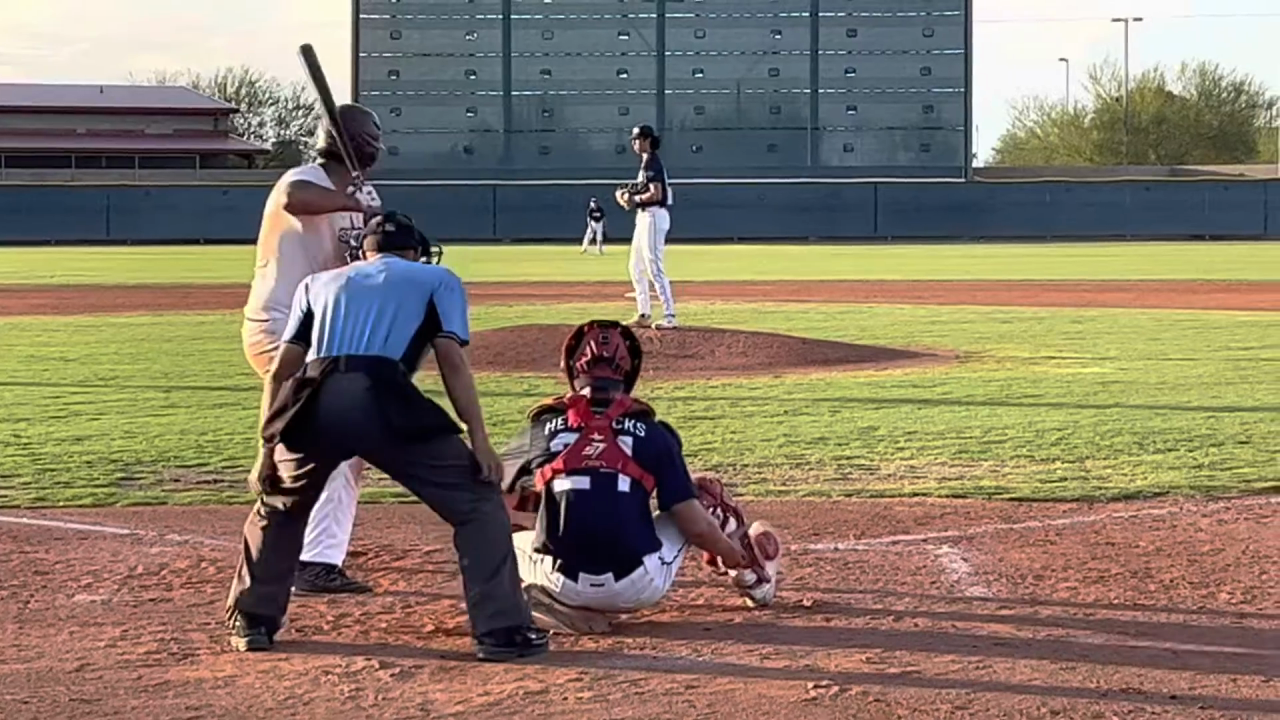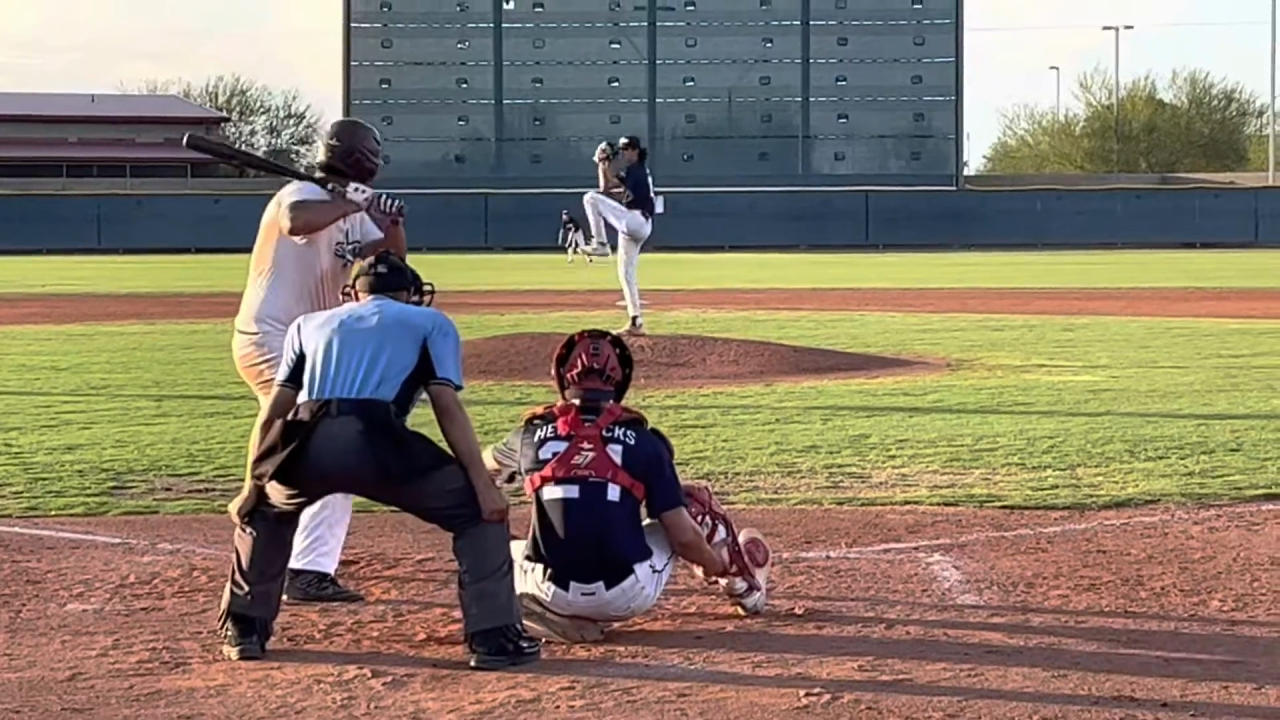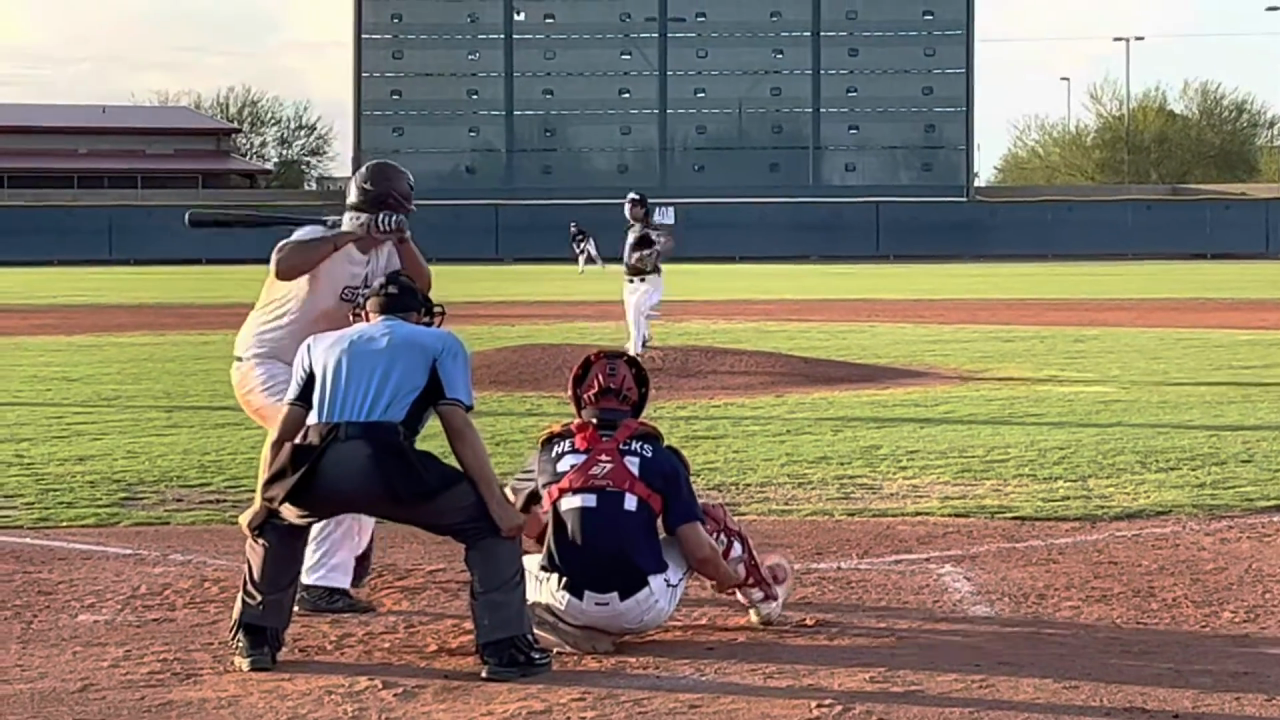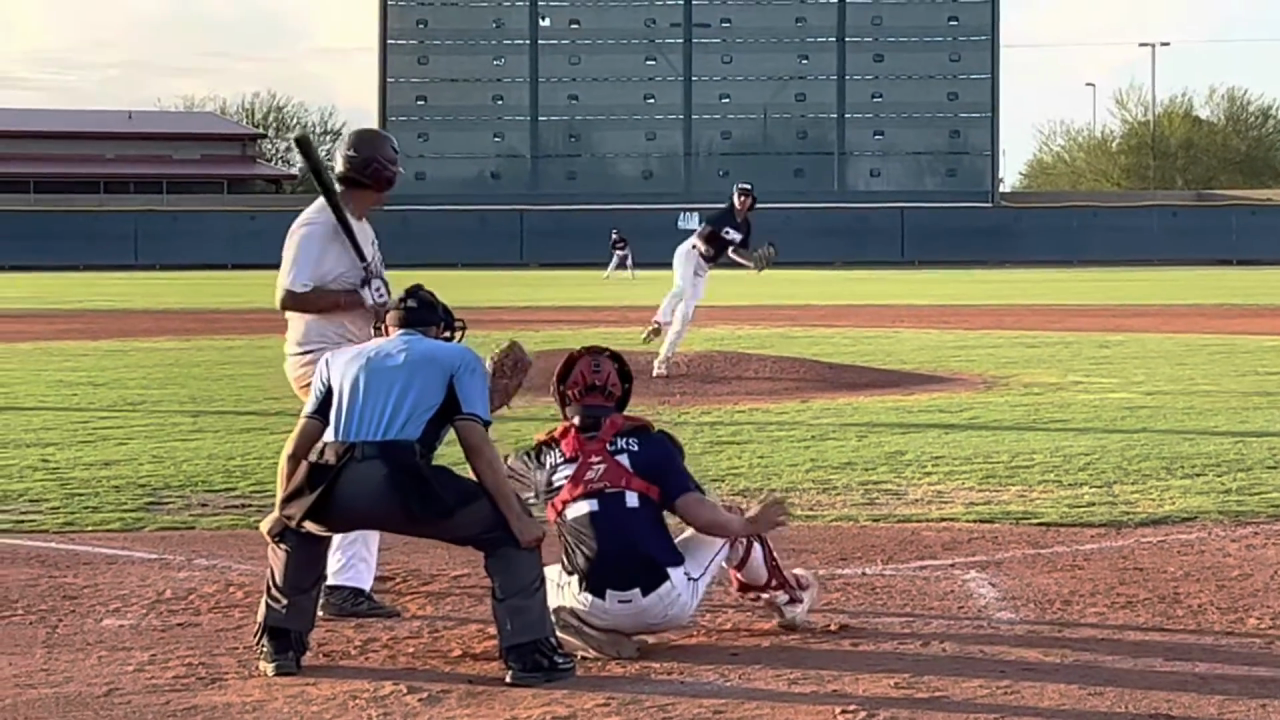
dt=0.7s
person 1, frame 1
left shoulder: (349, 196)
right shoulder: (306, 180)
right elbow: (292, 200)
right wrist: (353, 203)
right hip: (284, 331)
right ankle: (316, 565)
person 1, frame 2
left shoulder: (351, 213)
right shoulder: (302, 193)
left elbow: (387, 258)
right elbow: (298, 223)
left wrist: (392, 224)
right wrist: (350, 203)
right hip: (274, 342)
right ankle: (309, 573)
person 1, frame 3
left shoulder: (383, 250)
right shoulder: (321, 236)
left elbow: (420, 286)
right elbow: (281, 266)
left wrist: (404, 240)
right wrist: (343, 235)
right hip: (265, 367)
left ankle: (348, 552)
right ankle: (321, 586)
person 1, frame 4
left shoulder: (359, 224)
right shoulder: (318, 225)
right elbow: (290, 298)
left wrist: (382, 302)
right wrist: (360, 299)
right hip: (327, 362)
left ankle: (335, 570)
right ankle: (344, 590)
person 2, frame 1
left shoulder: (319, 281)
right shoulder: (438, 278)
left elbow: (281, 371)
right elbow: (451, 360)
left wrist: (268, 449)
right wrist: (479, 440)
left hip: (315, 403)
right hip: (384, 401)
left knee: (279, 502)
right knee: (476, 498)
left ankle: (252, 622)
right ankle: (502, 629)
person 2, frame 2
left shoulder: (309, 323)
right shoulder: (430, 321)
left elbow: (273, 413)
right elbow: (447, 406)
left wrist: (252, 486)
right wrist: (483, 485)
left hip: (307, 446)
right hip: (376, 442)
left knee: (264, 508)
right knee: (477, 509)
left ankle: (244, 629)
right ankle: (494, 637)
person 2, frame 3
left shoulder: (318, 343)
right shoulder: (440, 342)
left elbow: (282, 435)
right elbow: (458, 428)
left wrist: (262, 503)
right wrist: (498, 505)
left hip: (316, 470)
right hip: (386, 466)
left knee: (275, 521)
right knee: (489, 520)
left ankle: (255, 640)
right ankle: (505, 648)
person 2, frame 4
left shoulder: (338, 358)
right shoulder: (458, 357)
left elbow: (296, 449)
right elbow: (476, 443)
left wrist: (282, 512)
right wrist: (517, 518)
left hip: (333, 490)
right hip: (402, 484)
left knee: (294, 527)
right knee: (510, 528)
left ankle: (279, 646)
right ankle: (529, 653)
person 3, frame 1
left shoulder: (543, 427)
right shoulder: (651, 433)
right elbow: (697, 528)
right wrist: (733, 553)
left hip: (562, 585)
right hip: (637, 586)
right knee: (706, 492)
left ankle: (556, 601)
right ankle: (756, 580)
person 3, frame 2
left shoulder: (534, 432)
right shoulder: (642, 440)
left elbow: (487, 464)
right elbow: (684, 537)
right wrist: (716, 564)
left hip: (554, 594)
right hip: (628, 596)
right knee: (694, 501)
left ankle: (557, 614)
right ankle: (745, 586)
person 3, frame 3
left shoulder: (552, 450)
right shoulder: (658, 457)
right elbow: (700, 553)
right wrist: (729, 579)
left hip: (568, 604)
right hip: (642, 609)
right knee: (711, 518)
left ankle: (567, 625)
right ankle: (762, 594)
person 3, frame 4
left shoulder: (544, 458)
right shoulder: (649, 444)
right elbow: (699, 513)
right wrist: (748, 524)
left hip: (593, 609)
right hip: (668, 605)
right knee: (728, 522)
left ankle: (586, 629)
right ankle: (786, 599)
person 4, frame 1
left shoulder: (652, 163)
right shoulder: (647, 163)
left elbow: (656, 195)
left wrist: (634, 198)
right wrist: (631, 196)
left hip: (654, 217)
right hip: (644, 217)
left knee: (655, 268)
right knee: (636, 268)
left ankle: (670, 316)
right ankle: (644, 315)
person 4, frame 2
left shoulder: (635, 169)
right shoulder: (638, 171)
left elbow: (605, 188)
right elbow: (612, 188)
left wrist: (602, 164)
right wrist: (603, 163)
left hip: (633, 220)
right hip: (640, 227)
left knee: (591, 198)
right knee: (627, 275)
left ankle: (600, 242)
right ankle: (636, 323)
person 4, frame 3
left shoulder: (650, 229)
right shoulder: (632, 228)
left elbow: (668, 242)
left wrist: (654, 253)
left hip: (649, 282)
right hip: (631, 284)
left knee: (638, 308)
right knee: (635, 321)
left ankle: (635, 352)
right ankle: (643, 339)
person 4, frame 4
left shoulder: (745, 226)
right shoulder: (720, 215)
left elbow: (736, 252)
right elbow: (696, 236)
left wrist: (753, 263)
right wrist: (703, 246)
left hip: (701, 267)
right hip: (688, 253)
left knee: (685, 316)
right knee: (682, 287)
left ankle: (663, 360)
right ankle: (657, 323)
